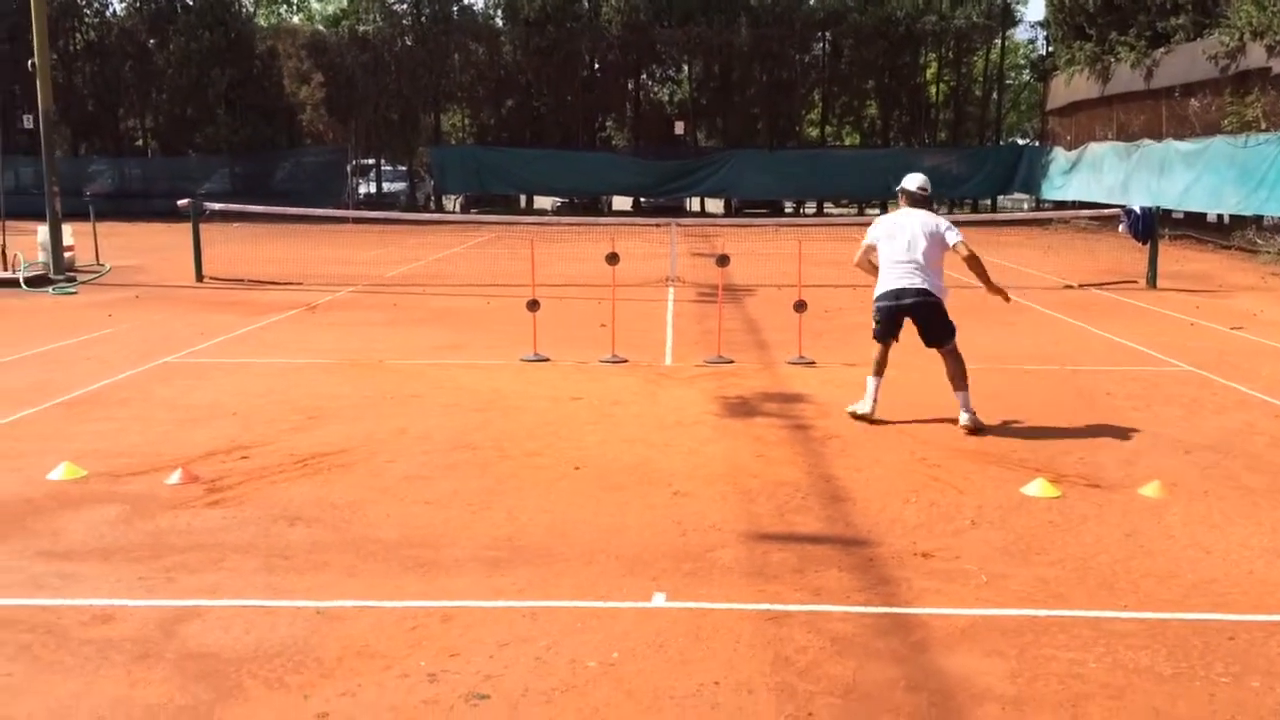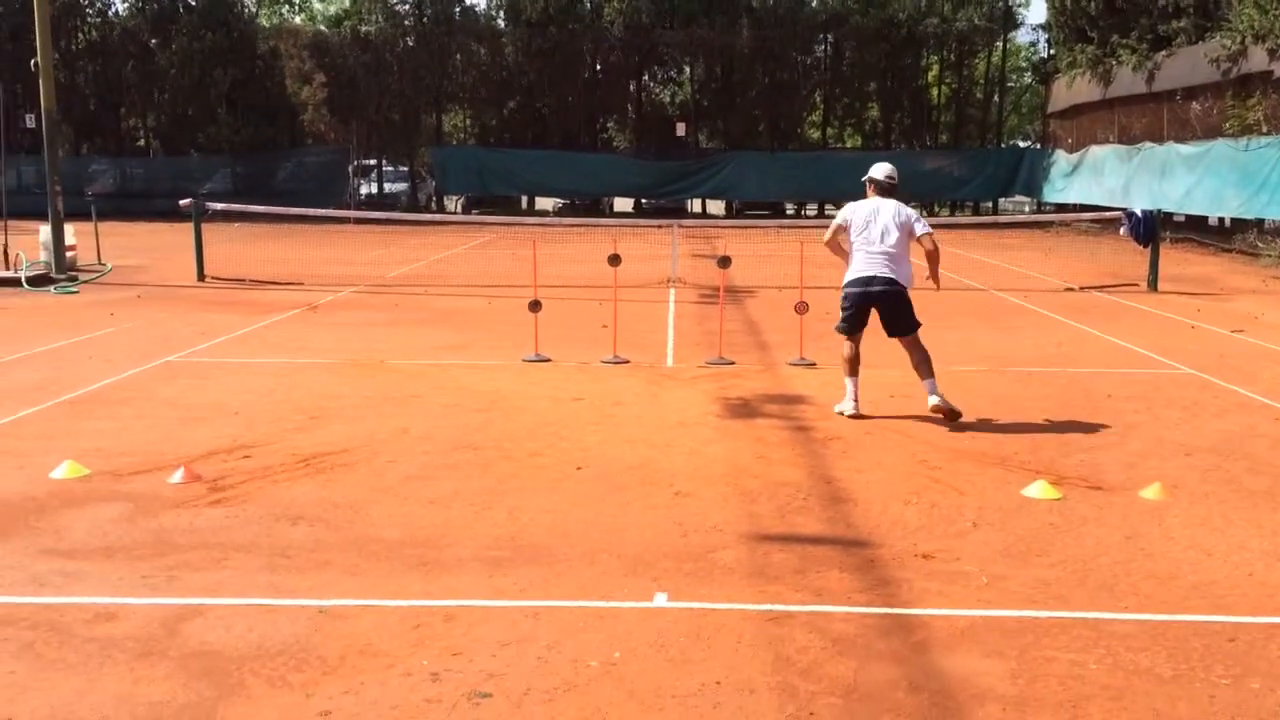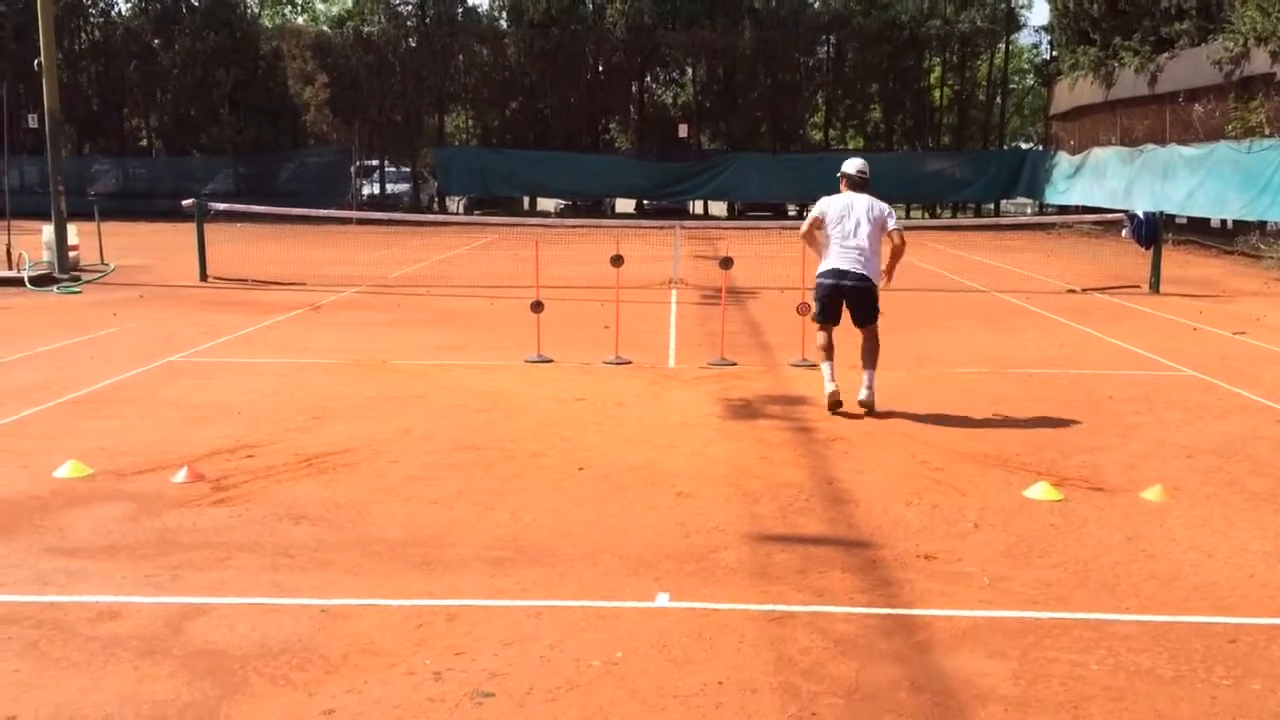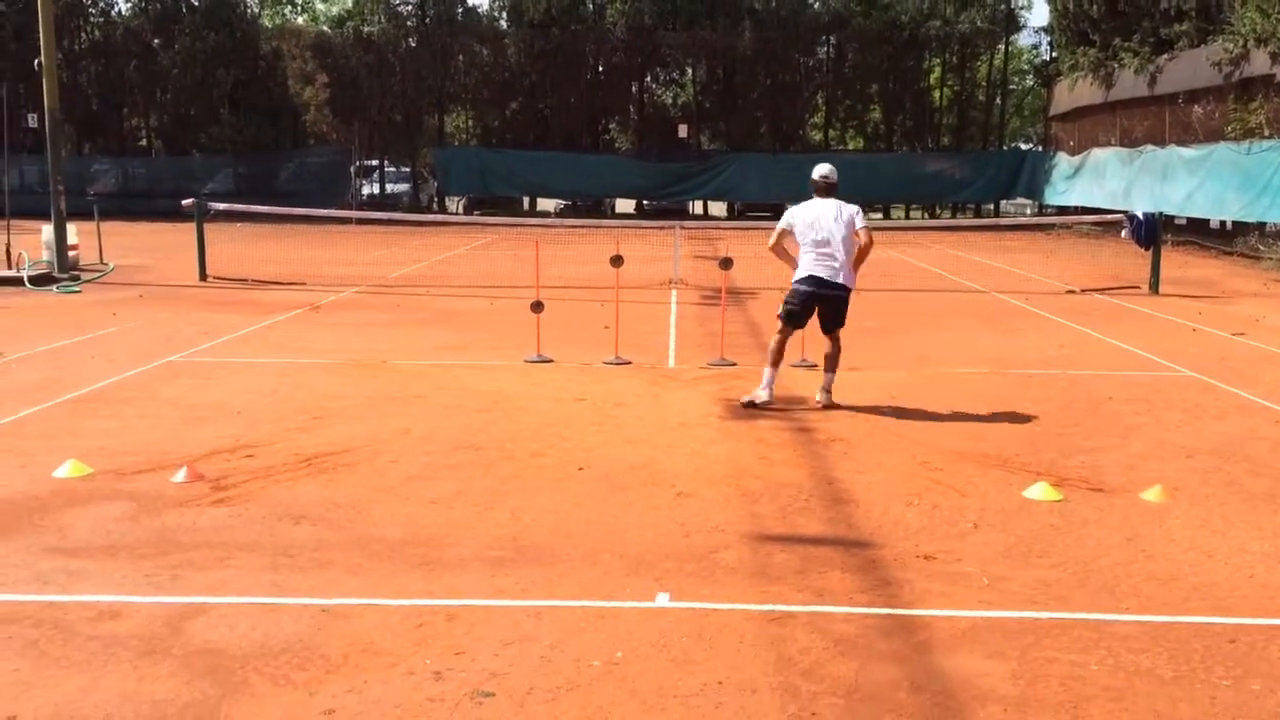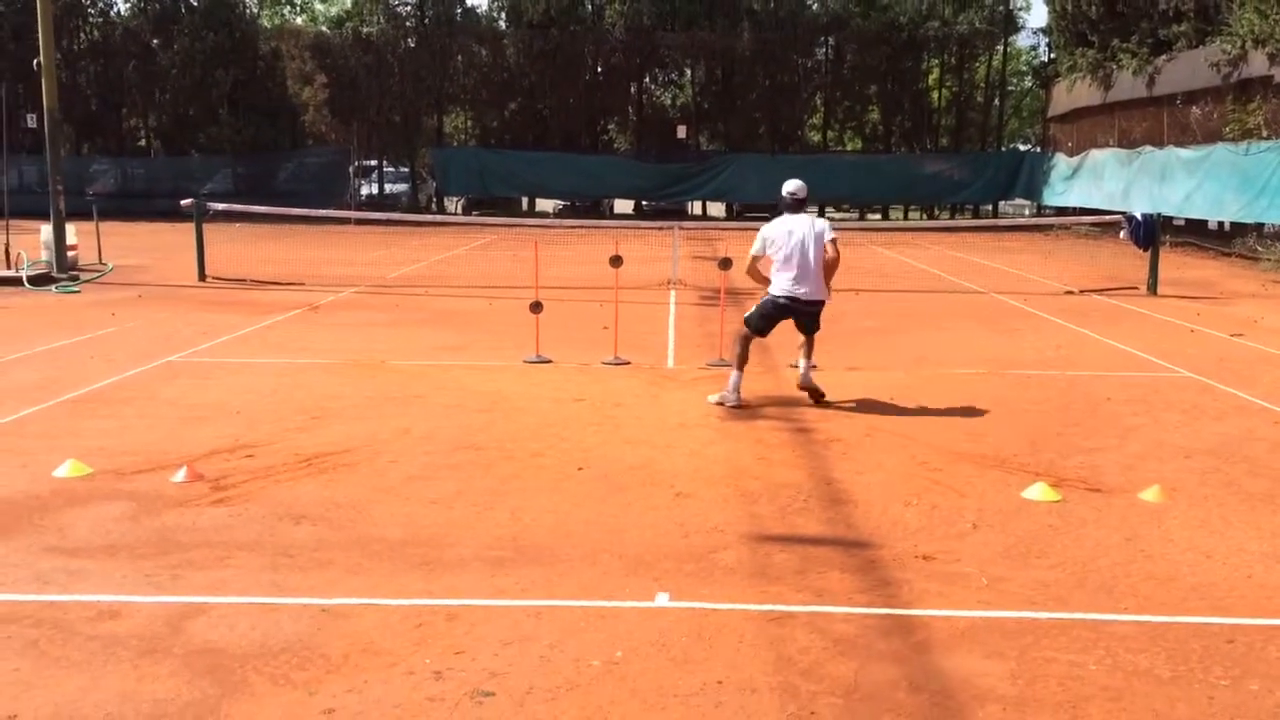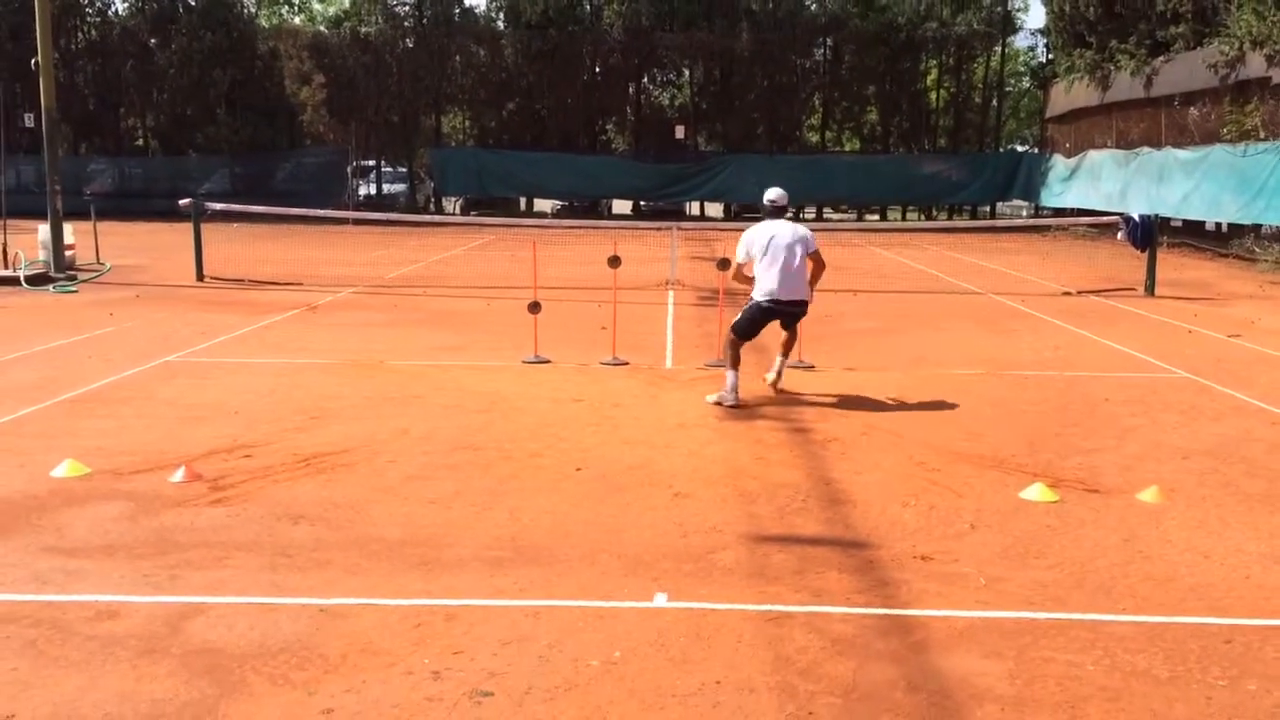
dt=0.1s
person 1, frame 1
left shoulder: (883, 222)
right shoulder: (939, 223)
left elbow: (861, 260)
right elbow: (967, 254)
right wrist: (989, 284)
left hip: (887, 295)
right hip: (925, 295)
left knee: (883, 344)
right knee: (950, 352)
left ankle: (868, 403)
right ankle: (967, 414)
person 1, frame 2
left shoulder: (853, 208)
right shoulder: (907, 212)
left elbow: (829, 239)
right elbow: (931, 247)
right wrist: (934, 274)
left hip: (857, 283)
right hip: (892, 284)
left knee: (851, 340)
right knee: (913, 343)
left ankle: (850, 401)
right ankle: (935, 398)
person 1, frame 3
left shoulder: (828, 202)
right shoulder: (881, 207)
left elbow: (805, 233)
right elbow: (899, 242)
right wrist: (890, 268)
left hip: (830, 276)
right hip: (865, 278)
left knee: (825, 331)
right knee: (870, 333)
left ankle: (830, 385)
right ankle: (867, 391)
person 1, frame 4
left shoulder: (796, 211)
right shoulder: (852, 210)
left elbow: (773, 244)
right elbow: (866, 241)
right wrist: (853, 269)
left hip: (808, 282)
right hip: (840, 286)
left knee: (782, 334)
right knee: (832, 337)
left ankle: (765, 391)
right ankle: (825, 393)
person 1, frame 5
left shoulder: (769, 229)
right shoulder: (821, 224)
left elbow: (749, 268)
right elbow: (833, 257)
right wrist: (825, 284)
left hip: (779, 296)
right hip: (813, 299)
left knee: (743, 336)
right knee: (808, 333)
left ankle: (732, 392)
right ankle: (805, 377)
person 1, frame 6
left shoulder: (751, 234)
right shoulder: (802, 231)
left elbow: (736, 275)
right elbow: (819, 264)
right wrist: (810, 286)
left hip: (764, 299)
right hip: (797, 301)
left knee: (732, 341)
right knee: (790, 327)
left ankle: (730, 392)
right ankle: (776, 373)
